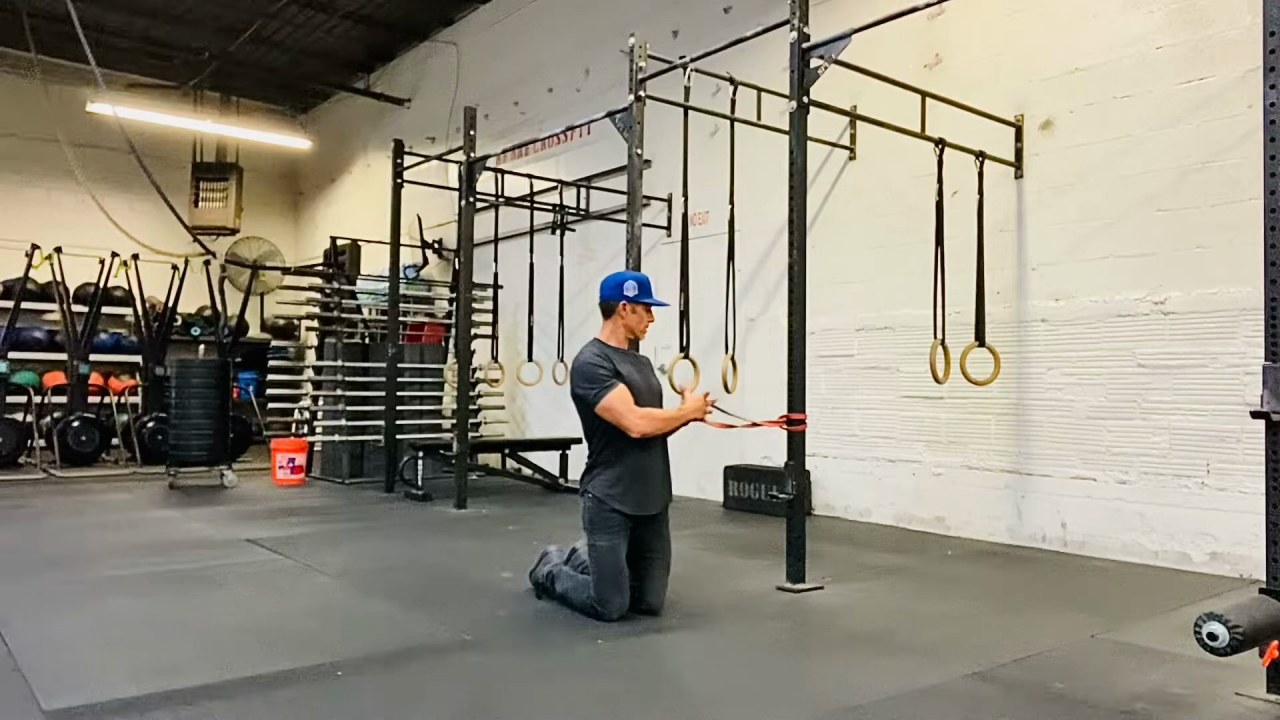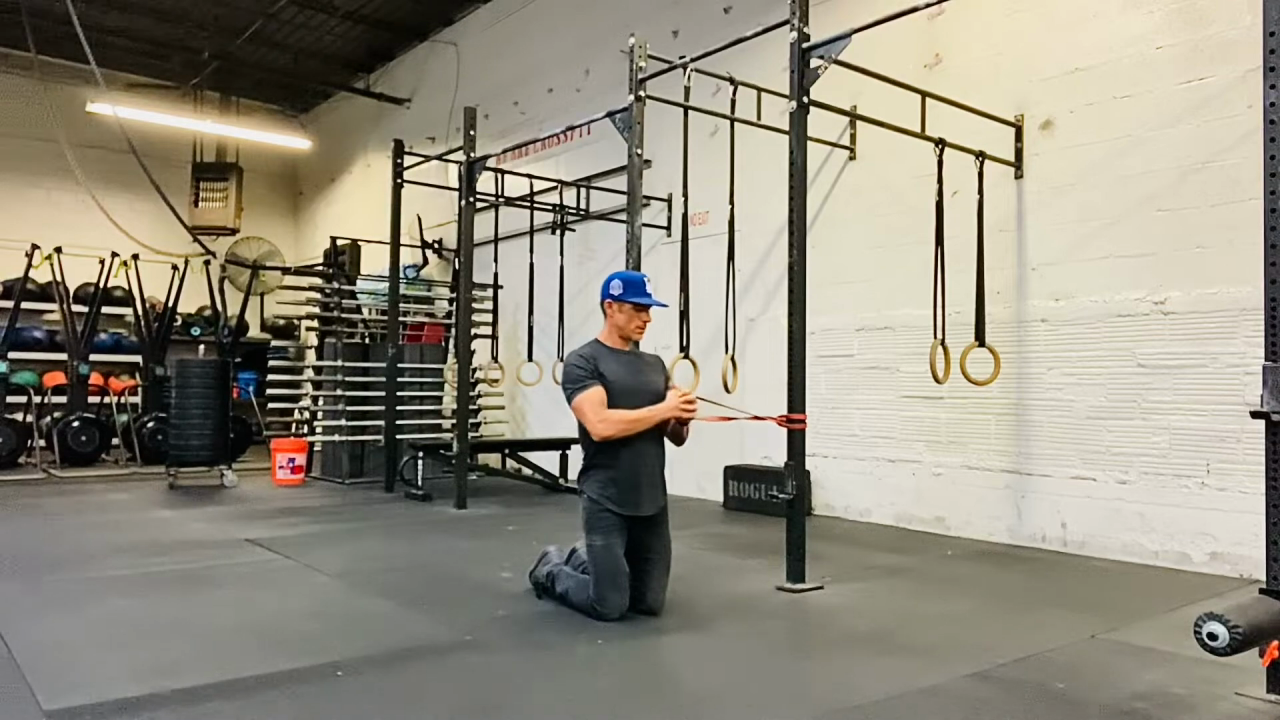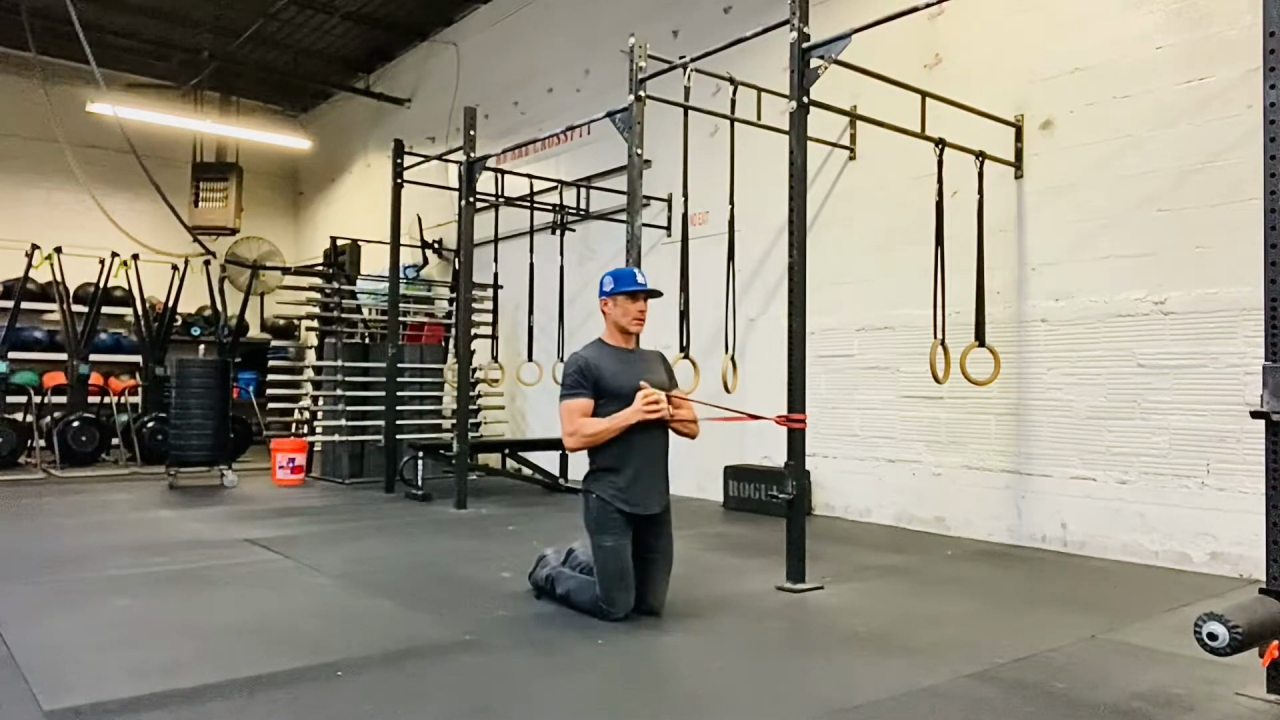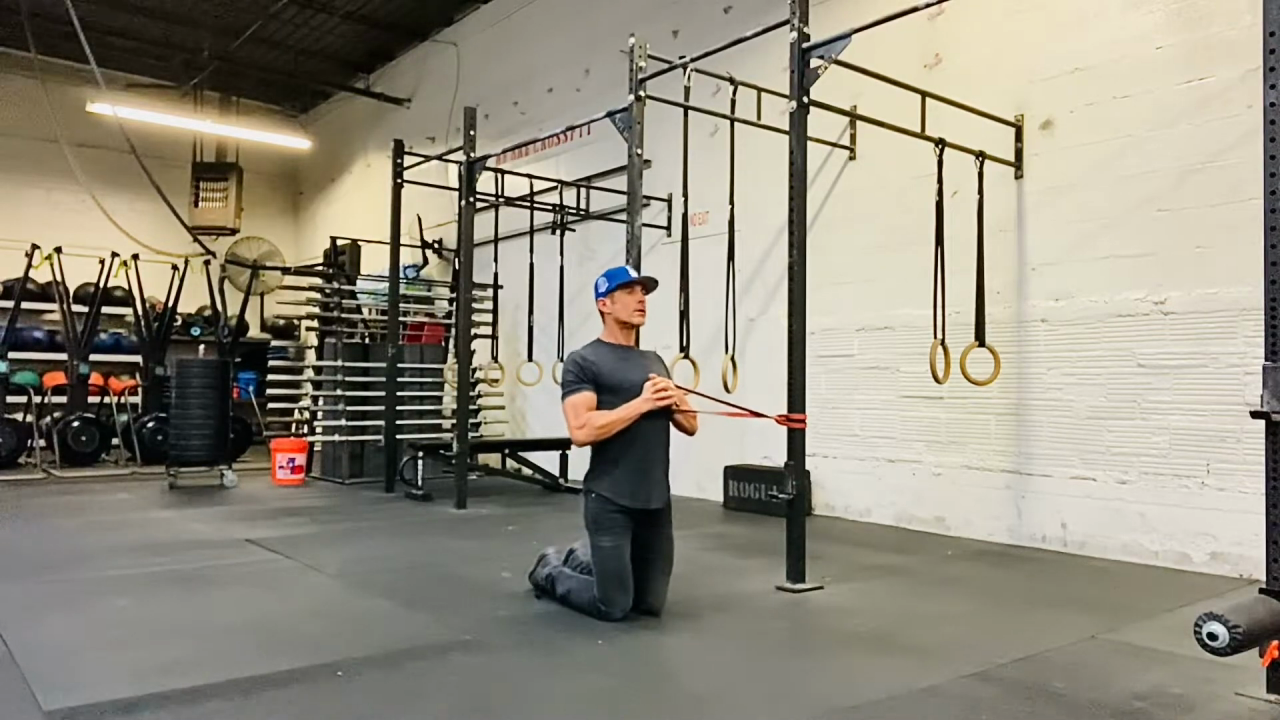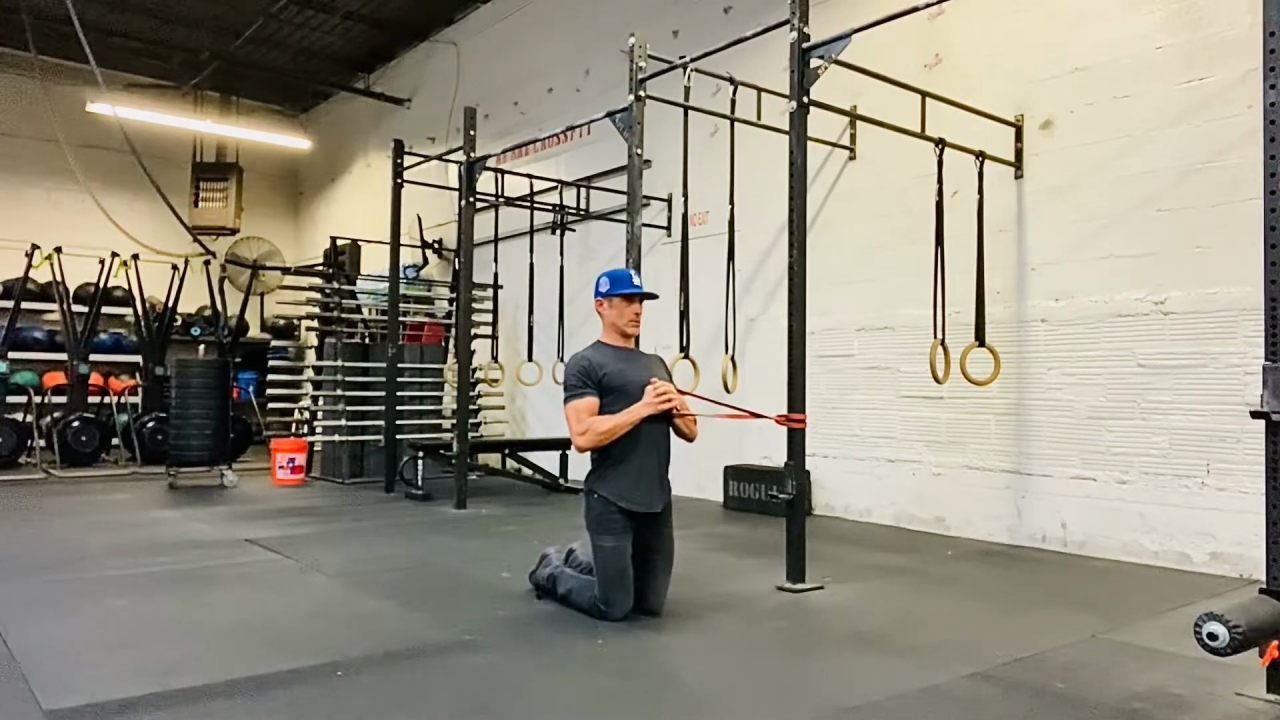
dt=0.7s
person 1, frame 1
left shoulder: (642, 363)
right shoulder: (591, 363)
right elbow: (636, 424)
left wrist: (689, 414)
right wrist: (688, 410)
left hip: (651, 499)
right hip: (610, 501)
left knee: (649, 603)
right knee: (611, 607)
left ankle: (584, 560)
right ankle: (550, 570)
person 1, frame 2
left shoulder: (653, 364)
right shoulder: (583, 362)
left elbow: (674, 437)
right elbow: (601, 426)
left wrist: (681, 417)
right wrist: (664, 408)
left hip: (652, 500)
right hip: (606, 501)
left knee: (650, 603)
right knee: (610, 607)
left ankle: (583, 559)
right ankle: (550, 570)
person 1, frame 3
left shoulder: (657, 361)
right shoulder: (584, 363)
left elbow: (691, 426)
right elbow: (573, 436)
left wrist: (665, 410)
right wrist: (633, 413)
left hip: (655, 500)
right hip: (610, 500)
left knee: (650, 604)
right knee: (616, 607)
left ankle: (581, 560)
right ankle: (550, 572)
person 1, frame 4
left shoulder: (653, 361)
right shoulder: (584, 361)
left elbow: (690, 425)
right elbow: (581, 431)
left wrist: (673, 399)
right wrist: (642, 403)
left hip: (656, 499)
right hip: (610, 500)
left knee: (650, 604)
right knee: (613, 607)
left ankle: (581, 559)
right ankle: (549, 572)
person 1, frame 5
left shoulder: (655, 364)
right shoulder: (586, 363)
left elbow: (690, 432)
right elbow: (583, 436)
left wrist: (675, 404)
right wrist: (643, 408)
left hip: (657, 500)
right hip: (612, 502)
left knee: (650, 604)
right knee: (614, 607)
left ankle: (581, 560)
right ankle: (551, 571)
